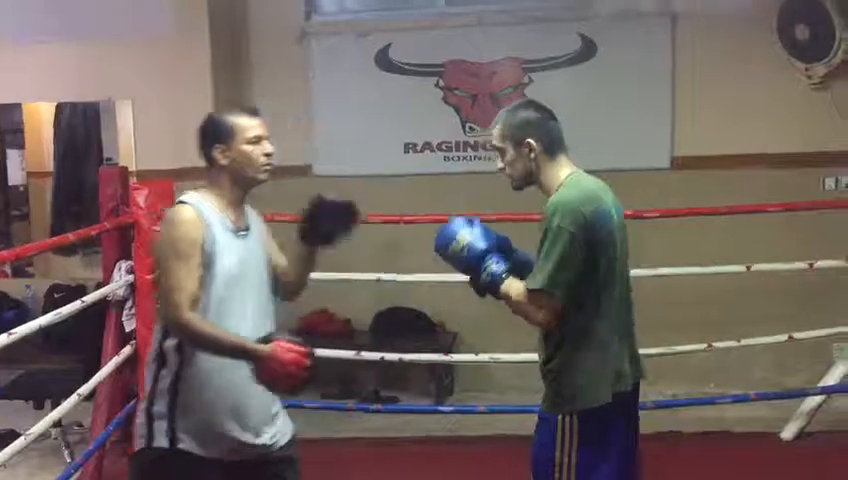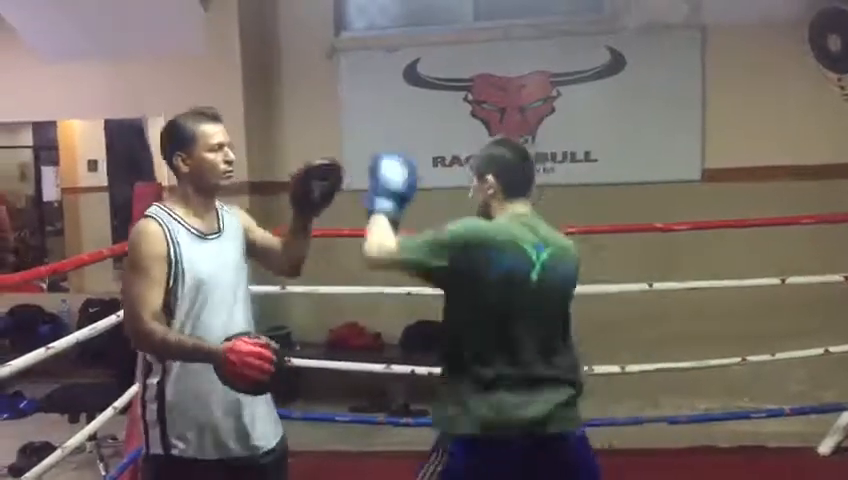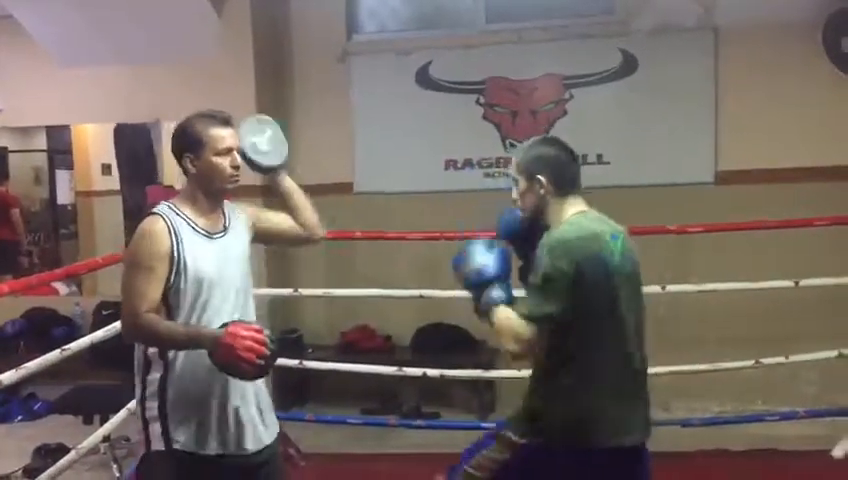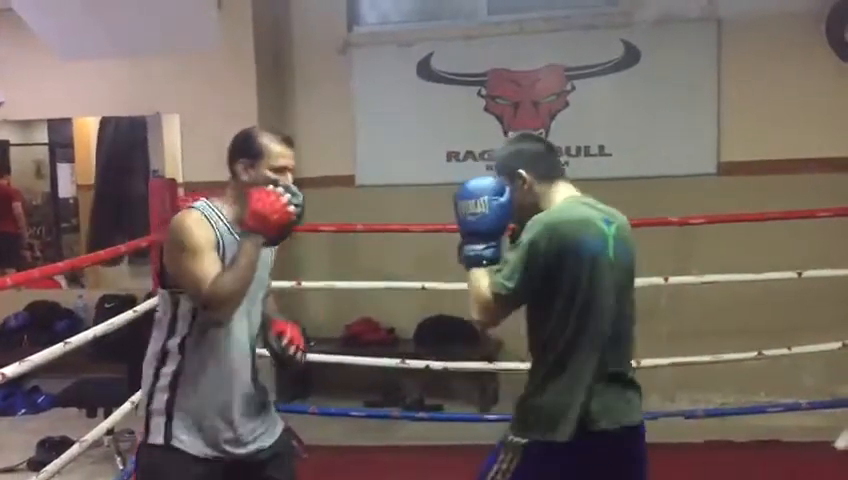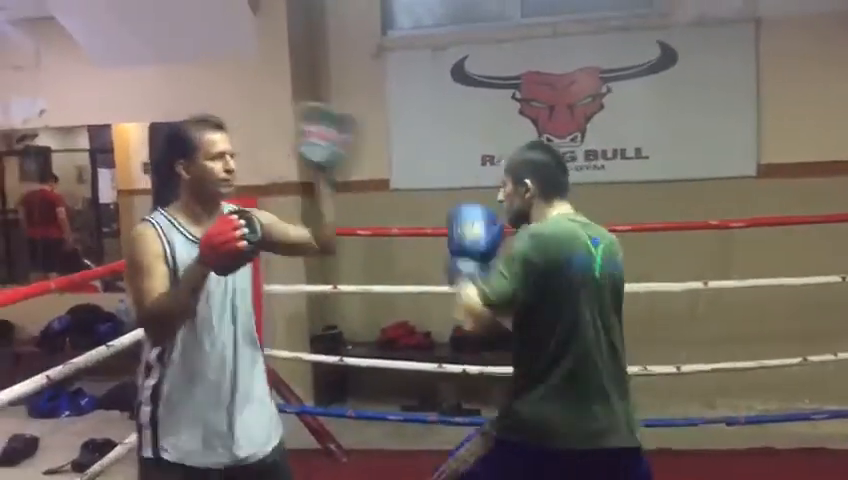
dt=0.7s
person 1, frame 1
left shoulder: (253, 221)
right shoulder: (186, 220)
left elbow: (287, 287)
right elbow: (179, 317)
left wrist: (312, 244)
right wrist: (258, 353)
right hip: (184, 422)
person 1, frame 2
left shoulder: (234, 219)
right shoulder: (153, 233)
left elbow: (289, 263)
right elbow: (141, 329)
left wrist: (303, 215)
right wrist: (218, 352)
right hip: (182, 426)
person 1, frame 3
left shoulder: (240, 218)
right shoulder: (158, 230)
left elbow: (311, 231)
right elbow: (136, 322)
left wrist: (277, 173)
right wrist: (209, 339)
right hip: (181, 420)
person 1, frame 4
left shoulder: (266, 229)
right shoulder: (192, 225)
right elbow: (217, 306)
left wrist: (276, 326)
right wrist: (255, 236)
left hip: (247, 410)
right hip: (184, 417)
person 1, frame 5
left shoulder: (242, 221)
right shoulder: (151, 234)
left elbow: (321, 243)
right elbow: (154, 323)
left wrist: (321, 177)
right wrist: (205, 263)
right hip: (178, 427)
person 2, frame 1
left shoulder: (567, 206)
right shoulder: (594, 190)
left elbow: (541, 310)
left wrist: (488, 268)
right wrist: (514, 261)
left hip: (583, 386)
right hip: (614, 375)
person 2, frame 2
left shoulder: (472, 239)
right shoulder: (566, 251)
left elbow: (378, 253)
left wrist: (382, 203)
left hip: (485, 428)
right hip: (555, 421)
person 2, frame 3
left shoulder: (562, 244)
right shoulder: (617, 238)
left elbow: (523, 342)
left wrist: (490, 295)
right wrist: (531, 257)
left hip: (553, 428)
right hip: (622, 426)
person 2, frame 4
left shoulder: (548, 228)
right shoulder: (616, 223)
left elbow: (485, 313)
left wrist: (477, 246)
left hip: (560, 420)
right hip: (621, 415)
person 2, frame 5
left shoulder: (537, 240)
right shoulder: (608, 244)
left elbow: (477, 319)
left wrist: (468, 264)
left hip: (537, 429)
right hip: (611, 428)
